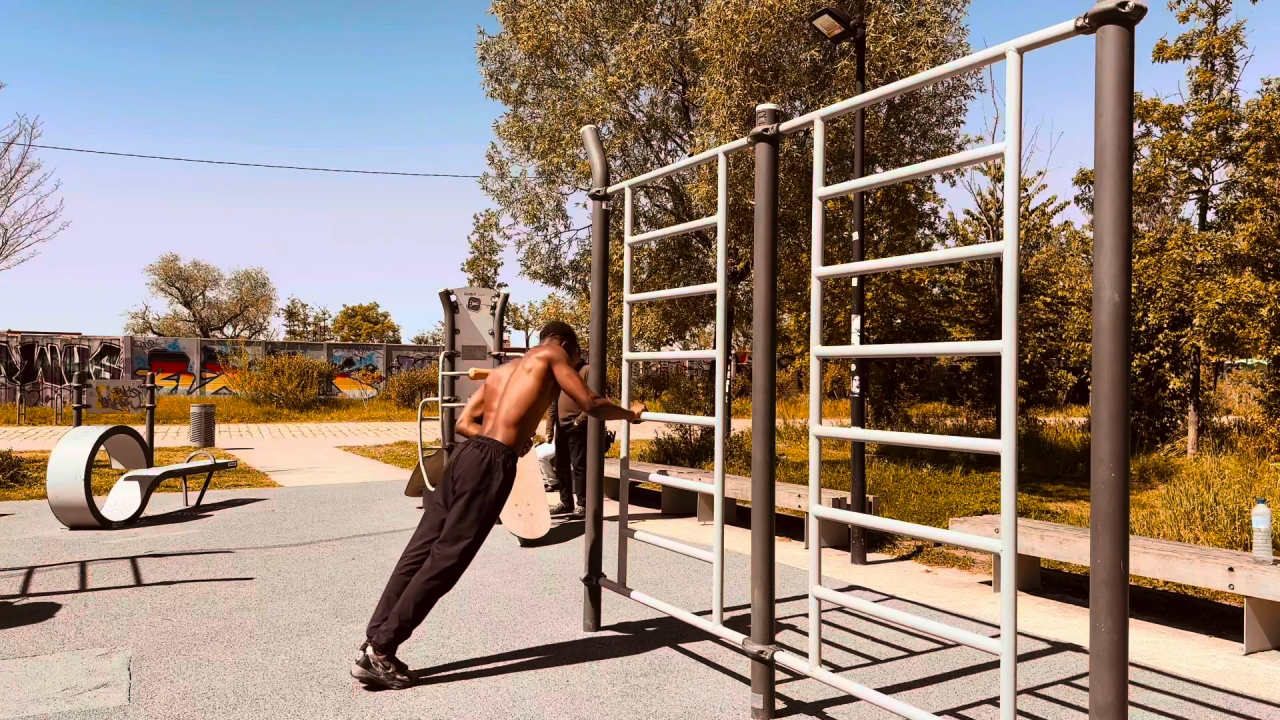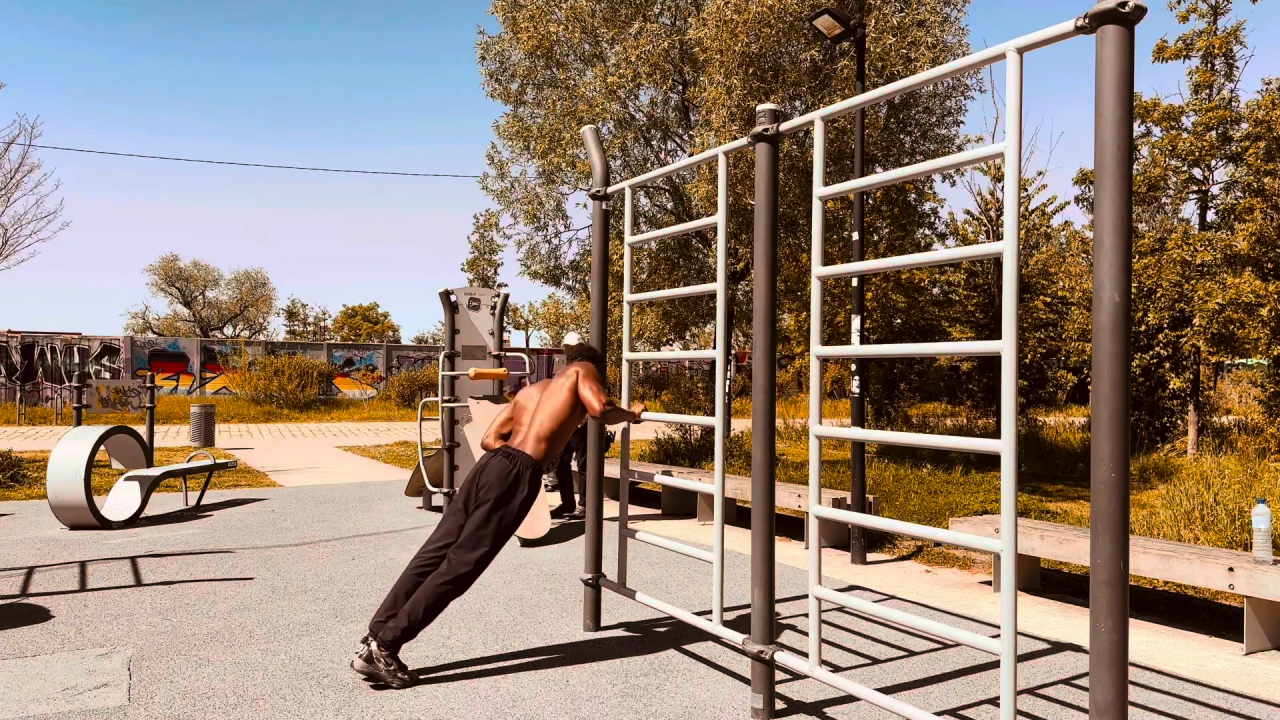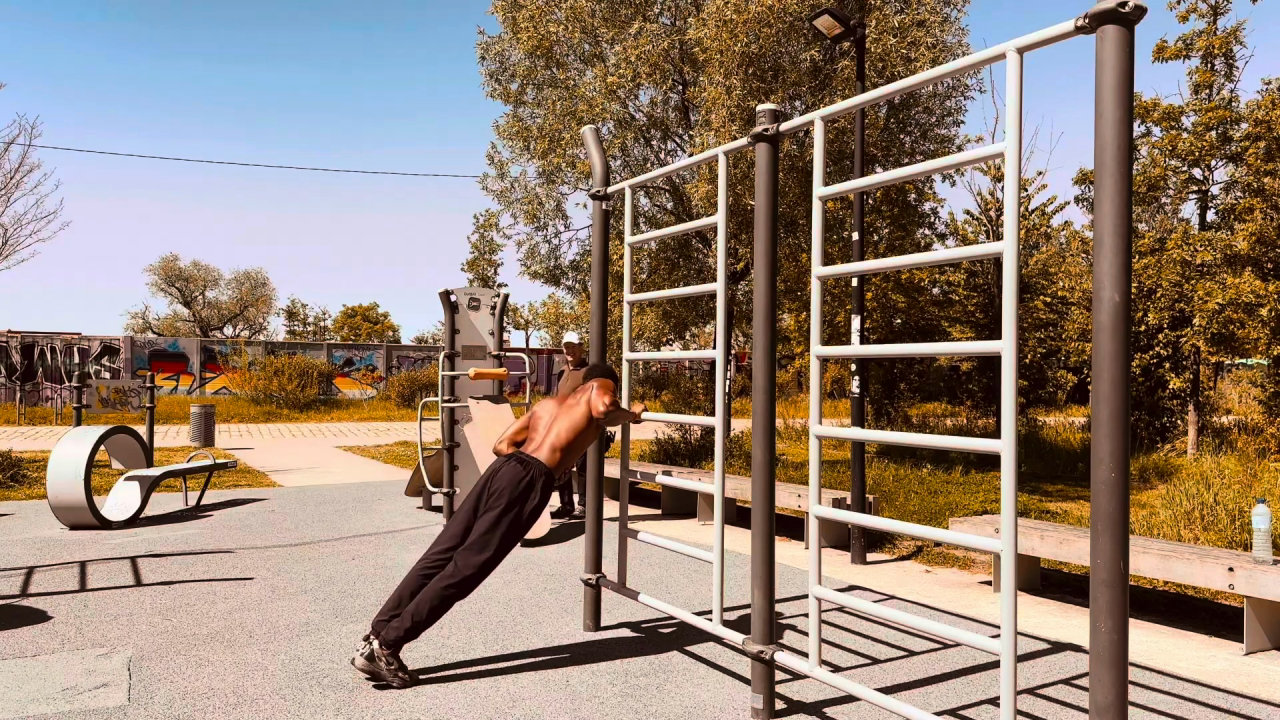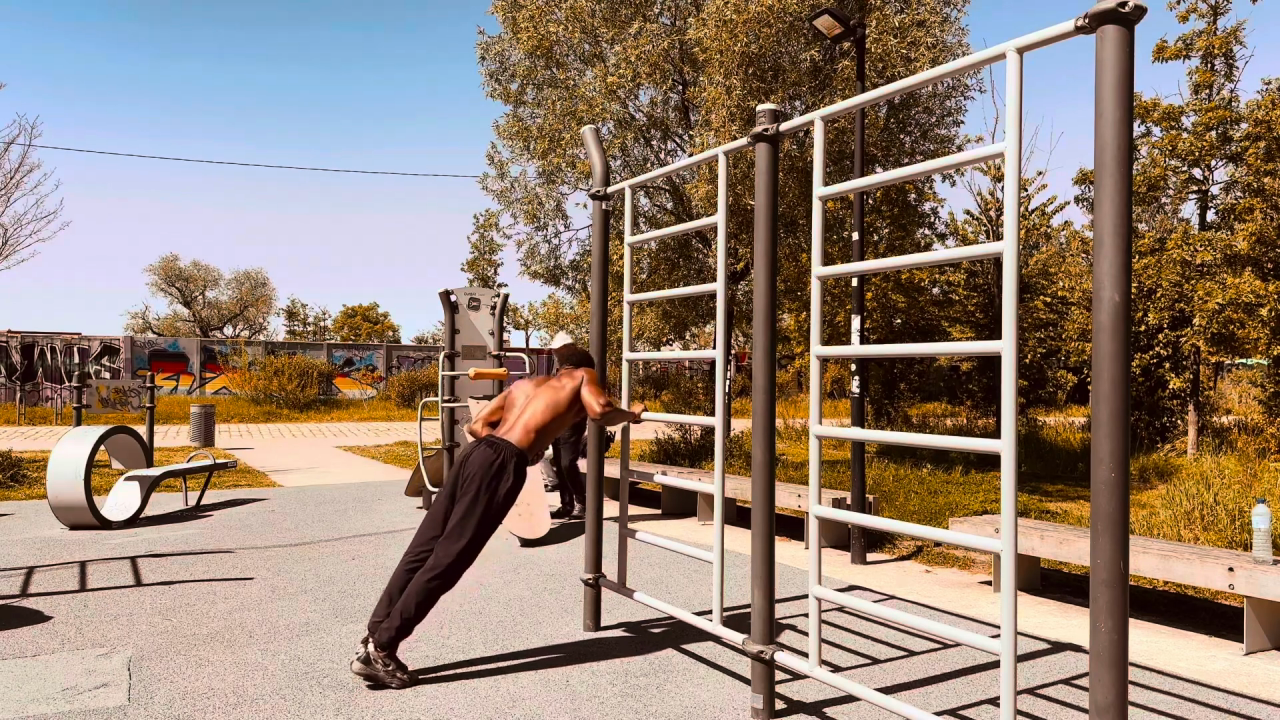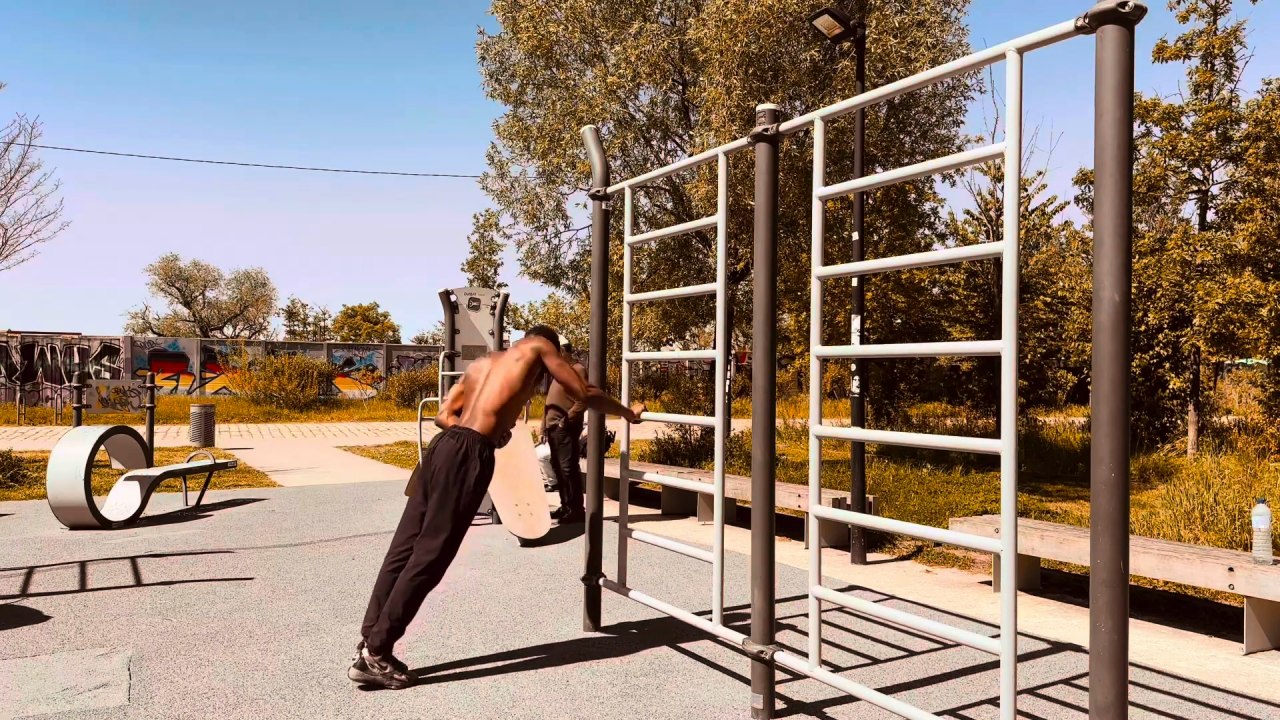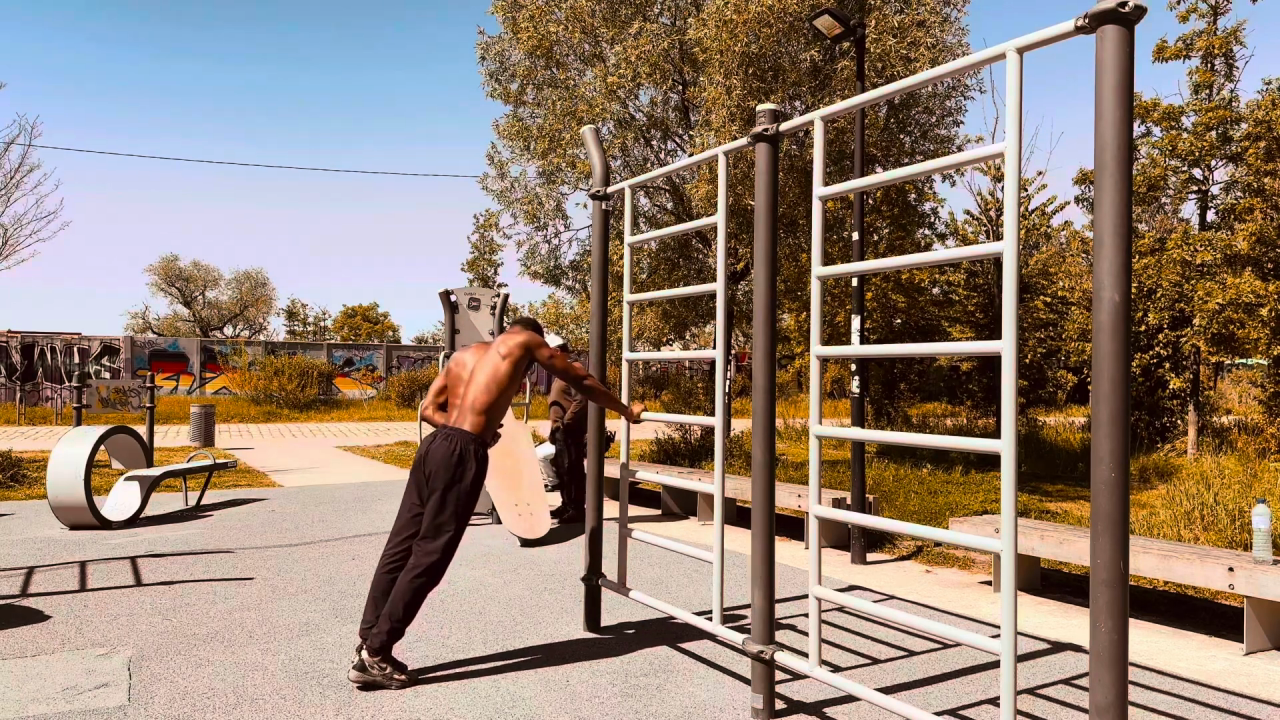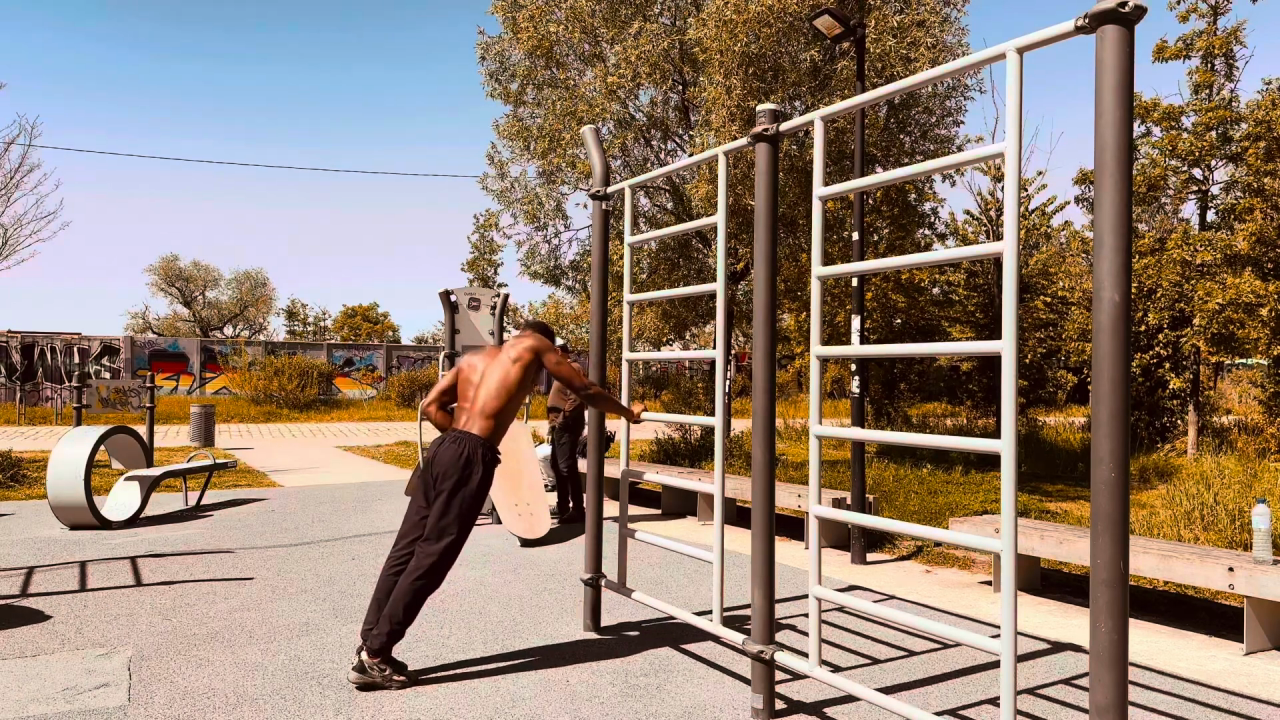
dt=0.4s
person 1, frame 1
left shoulder: (502, 370)
right shoulder: (550, 354)
right elbow: (591, 404)
right wrist: (630, 414)
left hip: (467, 454)
right hip: (492, 464)
left knee: (420, 554)
right knee: (445, 561)
left ankle: (374, 645)
right ankle: (379, 651)
person 1, frame 2
left shoulder: (529, 390)
right shoulder: (583, 370)
right elbow: (600, 409)
right wrist: (631, 414)
left hip: (491, 464)
right hip: (518, 475)
left knee: (433, 555)
right knee: (460, 565)
left ankle: (374, 640)
right ankle: (384, 648)
person 1, frame 3
left shoulder: (546, 403)
right shoulder: (601, 385)
right elbow: (604, 411)
right wrist: (630, 414)
left hip: (504, 469)
right hip: (529, 481)
left knee: (439, 557)
right knee: (465, 568)
left ankle: (375, 639)
right ankle: (385, 647)
person 1, frame 4
left shoulder: (524, 384)
right shoulder: (584, 376)
right elbow: (599, 411)
right wrist: (629, 414)
left hip: (475, 453)
right hip: (501, 464)
left knee: (422, 551)
right knee: (447, 560)
left ankle: (374, 642)
right ankle: (380, 650)
person 1, frame 5
left shoulder: (483, 362)
right shoulder: (538, 345)
right elbow: (585, 393)
right wrist: (627, 412)
left hip: (443, 444)
right hip: (469, 454)
left knee: (404, 550)
right knee: (429, 557)
left ankle: (370, 645)
right ankle: (374, 655)
person 1, frame 6
left shoulder: (463, 354)
right shoulder: (526, 340)
left elbow: (428, 409)
right elbow: (581, 381)
right wrist: (626, 411)
left hip: (434, 445)
right hip: (462, 454)
left knee: (400, 550)
right knee: (428, 557)
left ankle: (370, 647)
right ankle: (374, 655)
person 1, frame 7
left shoulder: (473, 357)
right shoulder: (535, 344)
left elbow: (431, 406)
right elbow: (585, 390)
right wrist: (628, 412)
left hip: (442, 448)
right hip: (470, 458)
left knee: (406, 553)
right knee: (430, 560)
left ankle: (371, 647)
right ankle: (373, 657)
